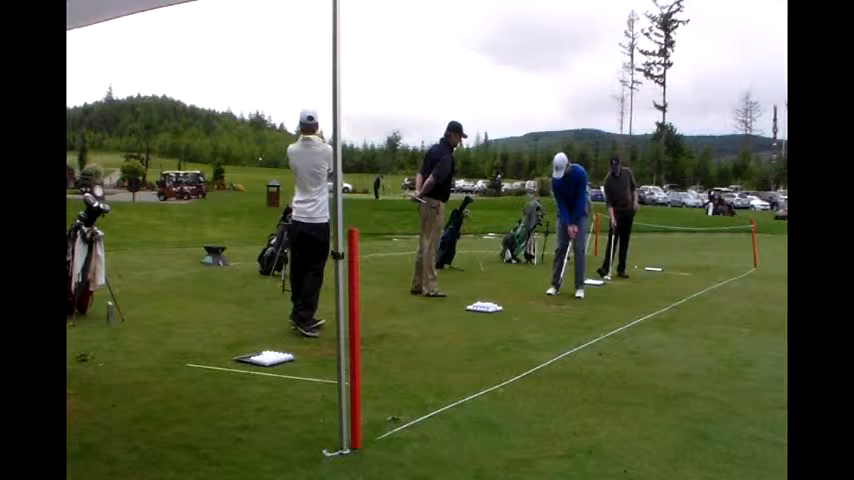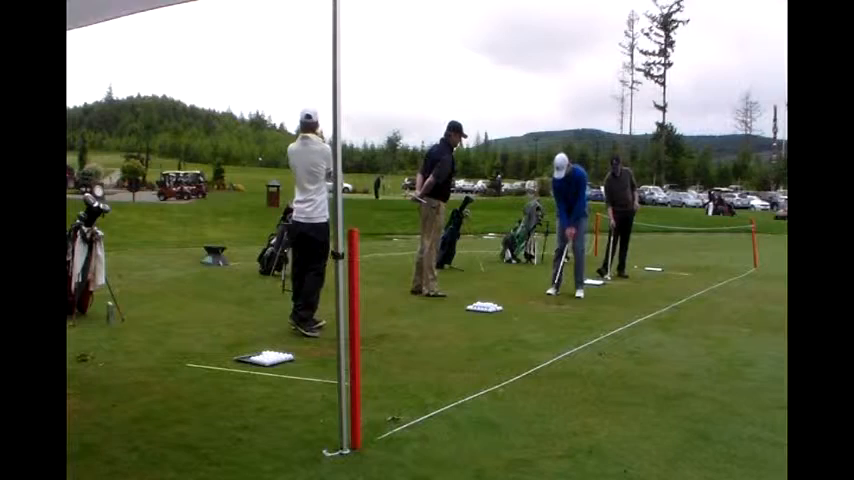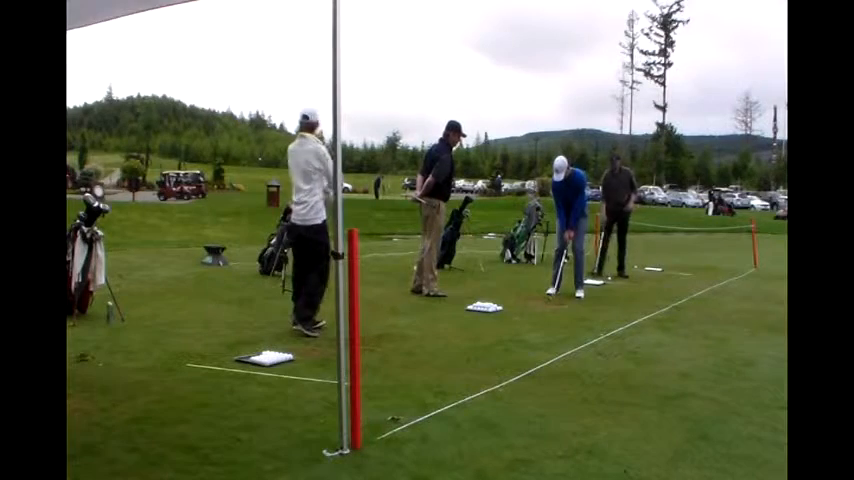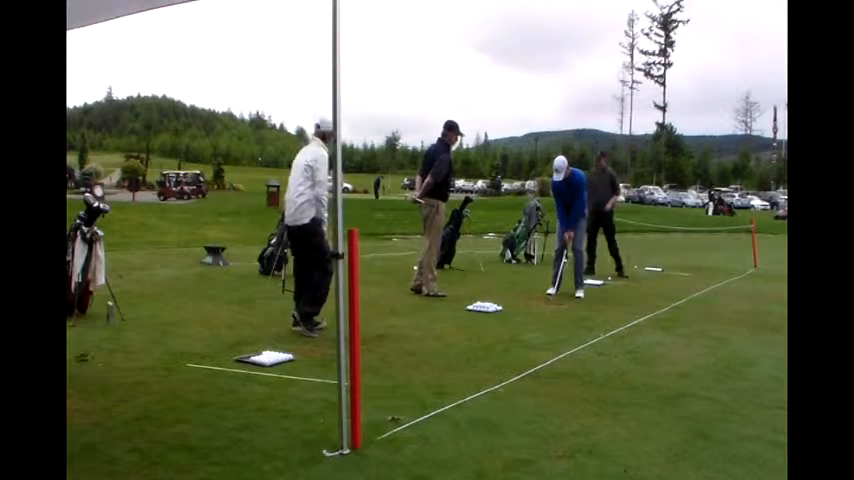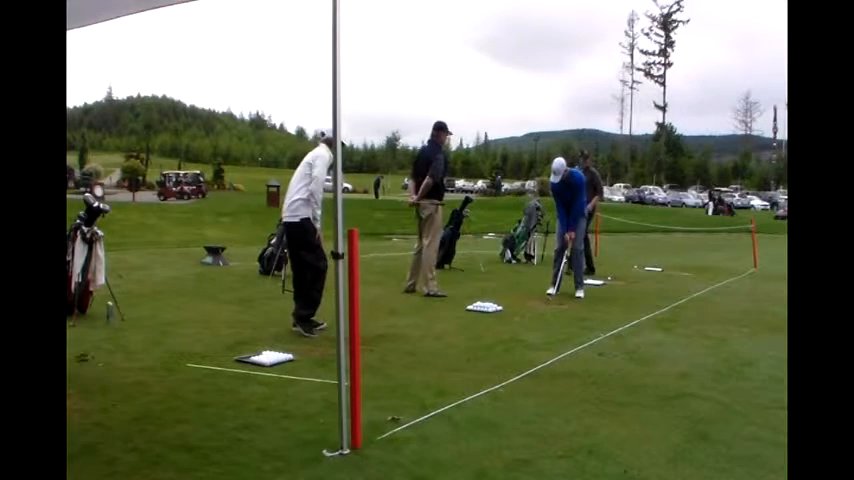
dt=0.4s
person 1, frame 1
left shoulder: (292, 150)
right shoulder: (326, 150)
left hip: (298, 218)
right hip: (318, 219)
left knee: (299, 267)
right knee: (314, 269)
left ankle: (301, 314)
right ankle: (303, 317)
person 1, frame 2
left shoulder: (292, 150)
right shoulder: (324, 149)
left hip: (298, 217)
right hip: (318, 218)
left knee: (300, 267)
right knee: (315, 269)
left ankle: (301, 315)
right ankle: (303, 317)
person 1, frame 3
left shoulder: (292, 149)
right shoulder: (318, 149)
right elbow: (331, 180)
left wrist: (319, 192)
right wrist: (327, 193)
left hip: (296, 217)
right hip: (314, 218)
left knee: (301, 268)
right knee: (319, 269)
left ankle: (301, 315)
right ankle: (304, 316)
person 1, frame 4
left shoulder: (304, 151)
right shoulder: (320, 154)
right elbow: (320, 192)
right wrist: (324, 224)
left hip: (292, 218)
right hip: (306, 218)
left knee: (303, 267)
right knee: (323, 266)
left ankle: (302, 316)
right ankle: (305, 314)
person 1, frame 5
left shoulder: (315, 154)
right shoulder: (323, 155)
right elbow: (315, 188)
left wrist: (312, 221)
right wrist: (316, 222)
left hip: (291, 217)
right hip: (300, 217)
left knee: (302, 266)
right knee: (317, 265)
left ankle: (302, 316)
right ankle: (303, 316)
person 2, frame 1
left shoulder: (435, 149)
right shoulder: (446, 155)
left elbow: (421, 172)
right elbow: (432, 179)
left wrist: (418, 191)
right wrist: (421, 194)
left hip: (426, 201)
right hip: (434, 202)
left knee: (424, 244)
right knee: (430, 245)
left ankle: (418, 284)
right ankle: (429, 287)
person 2, frame 2
left shoulder: (435, 149)
right shoulder: (446, 155)
left elbow: (421, 173)
right elbow: (433, 179)
left wrist: (418, 192)
right wrist: (421, 195)
left hip: (426, 201)
right hip: (434, 203)
left knee: (425, 244)
right knee: (431, 245)
left ankle: (418, 284)
right ankle: (430, 287)
person 2, frame 3
left shoulder: (434, 149)
right shoulder: (445, 154)
left elbow: (421, 173)
right elbow: (432, 179)
left wrist: (418, 192)
right wrist: (422, 194)
left hip: (427, 201)
right hip: (435, 202)
left knee: (426, 244)
right knee: (432, 245)
left ankle: (418, 284)
right ankle: (430, 287)
person 2, frame 4
left shoulder: (432, 149)
right shoulder: (443, 154)
left elbow: (420, 174)
right elbow: (431, 179)
left wrist: (417, 192)
right wrist: (421, 195)
left hip: (427, 202)
right hip: (434, 202)
left knee: (428, 243)
right knee: (432, 245)
left ankle: (419, 282)
right ankle: (429, 287)
person 2, frame 5
left shoulder: (421, 151)
right shoulder: (438, 154)
left elbow: (412, 177)
right elbow: (431, 179)
left wrist: (413, 196)
right wrist: (419, 197)
left hip: (421, 203)
right hip: (431, 203)
left knee: (421, 243)
right knee: (431, 245)
left ankle: (411, 283)
right ankle: (430, 287)
person 3, frame 1
left shoulder: (580, 173)
right shoulder: (556, 179)
left elbow: (581, 199)
right elbow: (561, 203)
left wrist: (575, 223)
right wrist: (568, 224)
left hip: (580, 213)
right hip: (564, 213)
left knee: (579, 248)
right knee: (560, 248)
left ankle: (579, 286)
right ankle: (555, 284)
person 3, frame 2
left shoulder: (580, 174)
right shoulder: (556, 179)
left elbow: (580, 200)
right elbow: (560, 204)
left wrist: (573, 225)
right wrist: (566, 226)
left hip: (579, 214)
right hip: (563, 214)
left knee: (578, 248)
right knee: (560, 248)
left ankle: (579, 286)
right ankle: (555, 284)
person 3, frame 3
left shoulder: (579, 177)
right shoulder: (556, 181)
left elbow: (578, 203)
right elbow: (559, 206)
left wrist: (571, 228)
right wrist: (565, 229)
left hip: (579, 215)
right hip: (563, 215)
left knee: (578, 249)
right knee: (560, 248)
left ankle: (579, 286)
right ankle: (555, 284)
person 3, frame 4
left shoulder: (579, 178)
right shoulder: (555, 182)
left elbow: (578, 204)
right elbow: (559, 206)
left wrist: (571, 228)
right wrist: (565, 229)
left hip: (579, 215)
right hip: (563, 215)
left knee: (577, 249)
right knee: (560, 248)
left ankle: (579, 287)
right ankle: (555, 284)
person 3, frame 5
left shoulder: (578, 178)
right shoulder: (554, 182)
left elbow: (578, 204)
right elbow: (560, 207)
left wrist: (572, 229)
right wrist: (565, 230)
left hip: (578, 214)
right hip: (563, 215)
left knee: (577, 248)
right knee: (559, 248)
left ankle: (579, 287)
right ankle: (554, 284)
person 4, frame 1
left shoulder: (627, 172)
right shoulder: (608, 180)
left elbow: (634, 187)
right elbow: (608, 201)
left wrist: (635, 201)
right wrist: (612, 218)
left hip: (629, 211)
right hip: (617, 212)
left knee: (625, 241)
right knee: (612, 240)
left ankle: (621, 269)
right ankle: (606, 268)
person 4, frame 2
left shoulder: (628, 172)
right shoulder: (608, 180)
left elbow: (634, 187)
right elbow: (608, 201)
left wrist: (636, 201)
right wrist: (611, 218)
left hip: (629, 211)
right hip: (617, 212)
left knee: (625, 241)
right knee: (612, 241)
left ankle: (621, 269)
right ankle: (606, 268)
person 4, frame 3
left shoulder: (627, 173)
right shoulder: (606, 176)
left elbow: (634, 189)
right elbow: (604, 196)
left wrist: (631, 202)
right wrist: (603, 213)
left hip: (624, 211)
right hip: (610, 211)
left knee: (622, 240)
right knee: (604, 239)
left ankle: (621, 269)
right ankle: (599, 268)
person 4, frame 4
left shoulder: (610, 174)
right shoulder: (591, 174)
left elbow: (617, 192)
left wrist: (610, 203)
right wrist: (587, 208)
left hip: (605, 211)
right hip: (593, 211)
left knee: (611, 240)
right knee: (590, 240)
left ankle: (620, 269)
right ankle: (590, 267)
person 4, frame 5
left shoulder: (593, 173)
right shoulder: (580, 173)
left elbow: (600, 192)
left wrist: (591, 204)
left hip: (587, 209)
left knee: (582, 235)
right knee: (583, 236)
right ankle: (589, 266)
